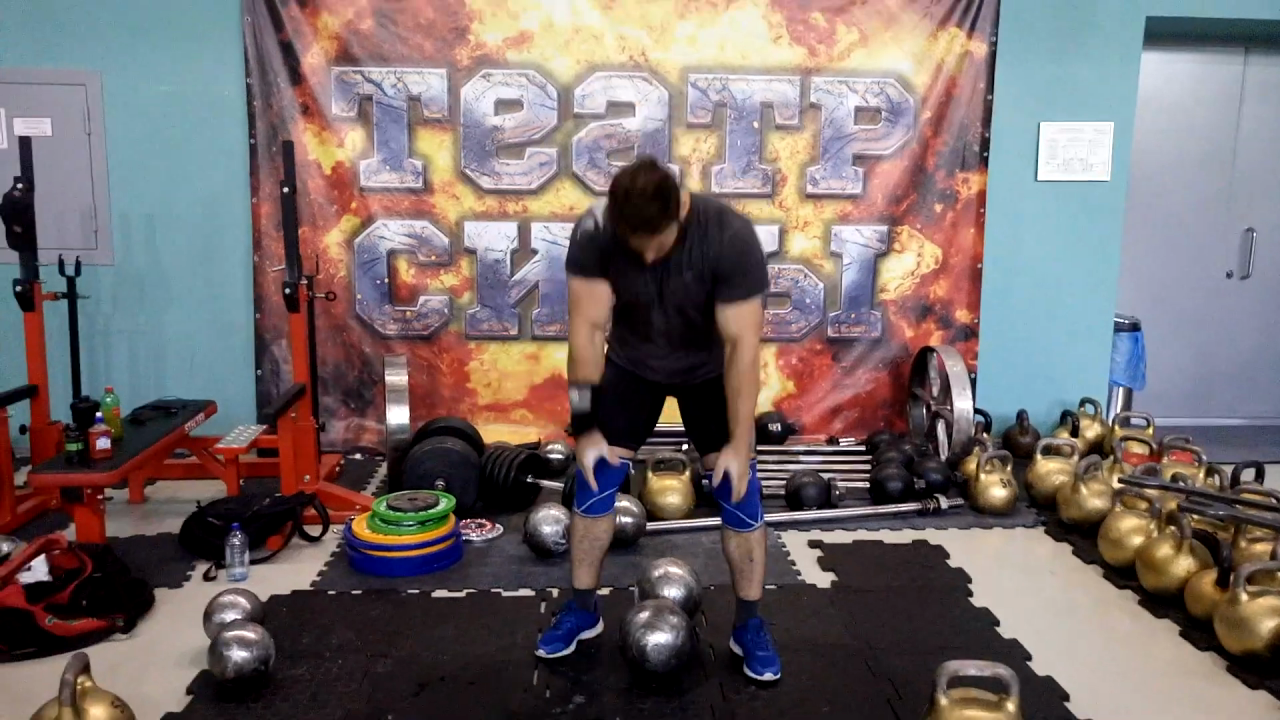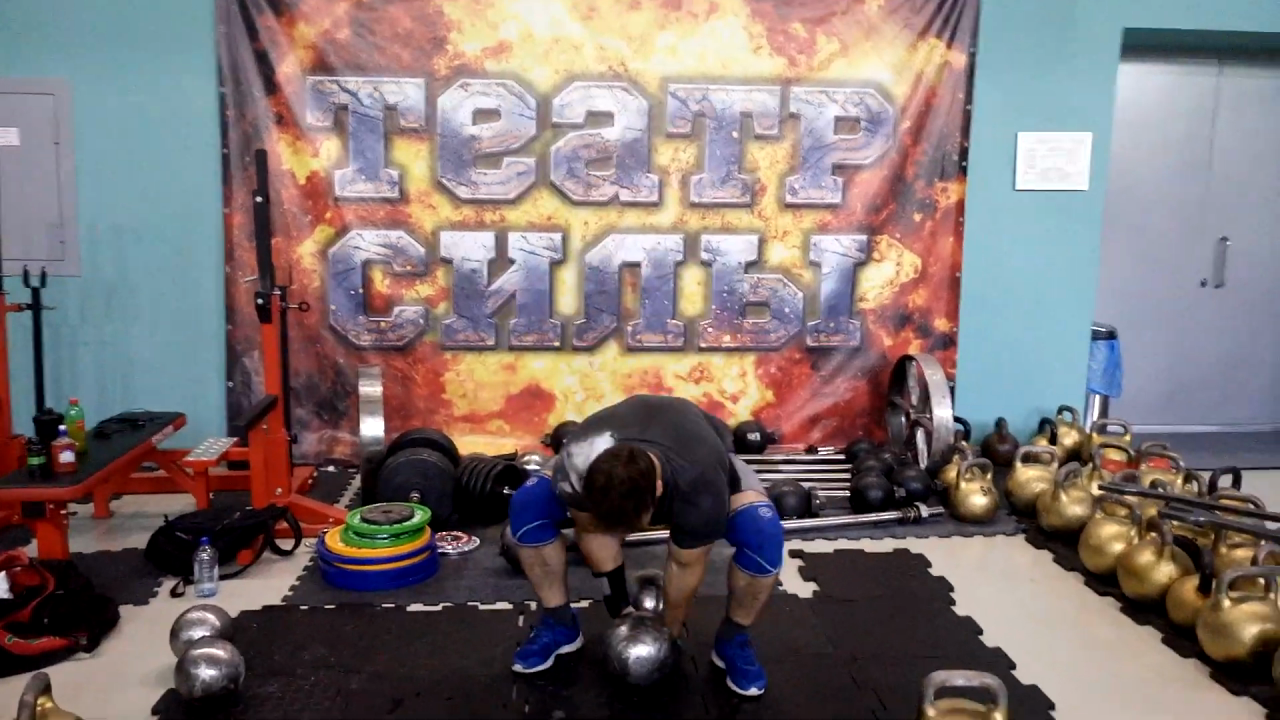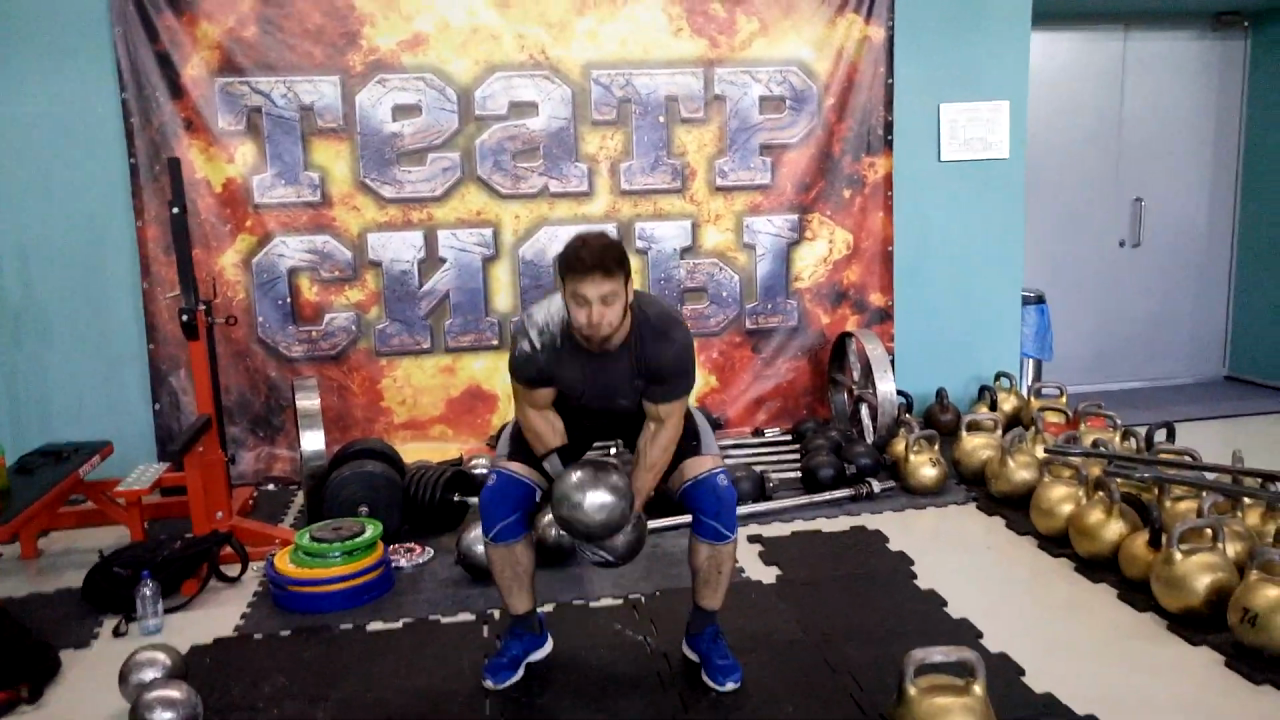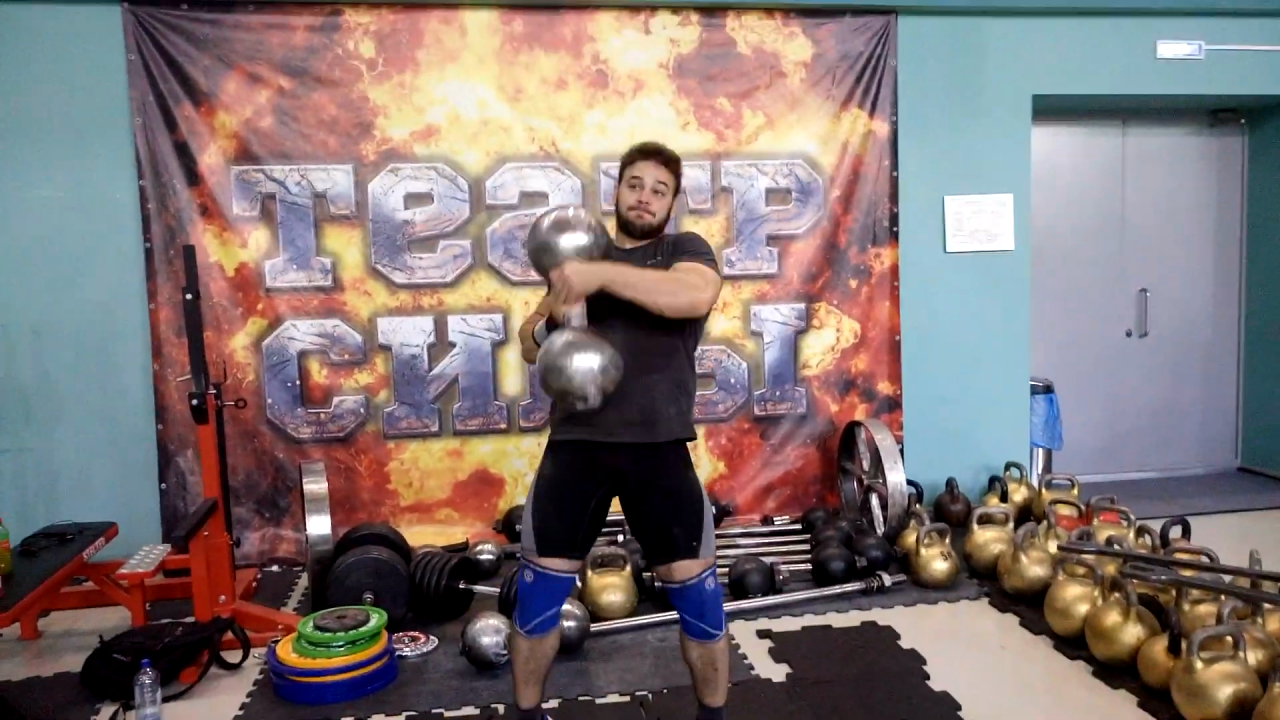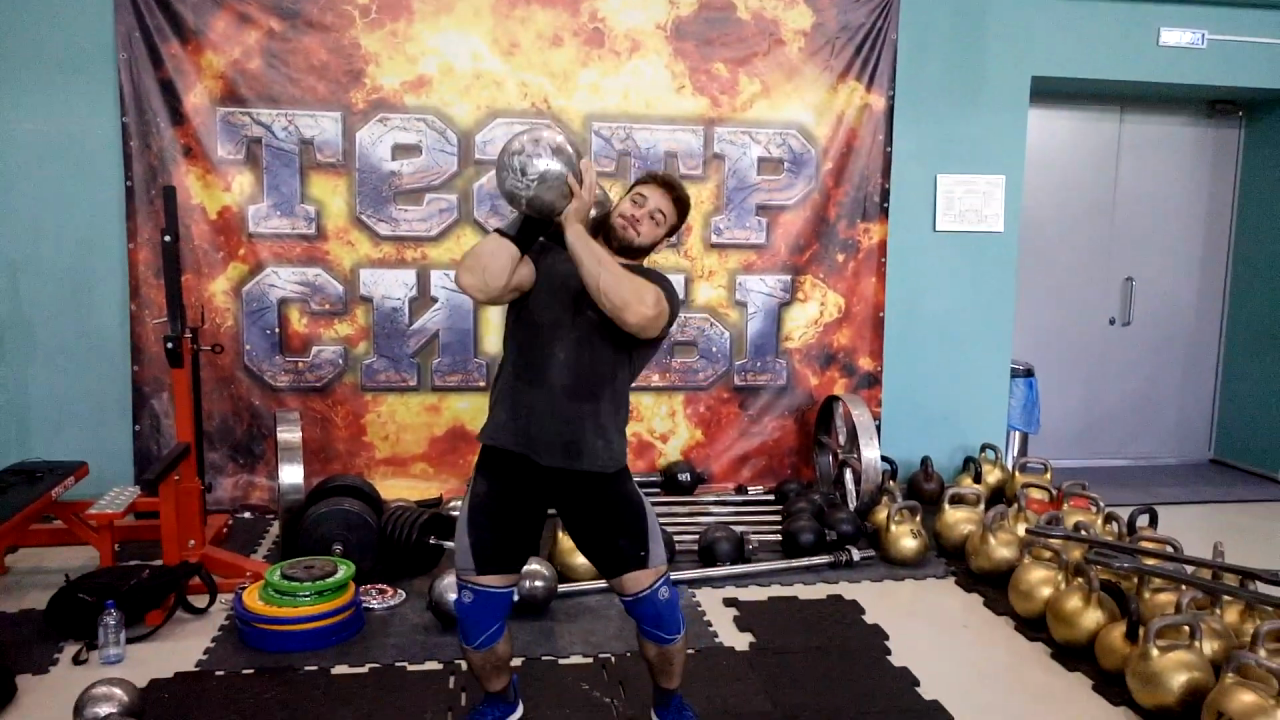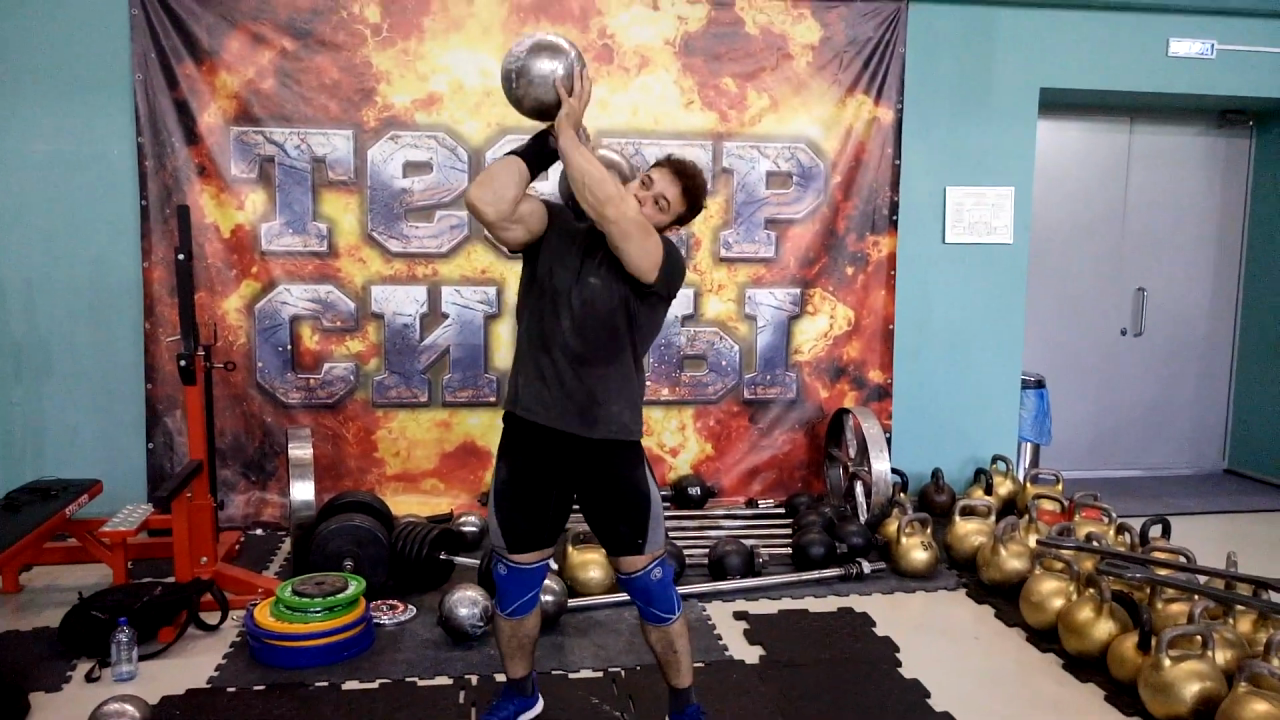
dt=0.4s
person 1, frame 1
left shoulder: (728, 236)
right shoulder: (595, 232)
left elbow: (741, 342)
right elbow: (588, 327)
left wrist: (741, 439)
right wrist: (584, 425)
left hip: (707, 367)
right hip: (632, 363)
left knee: (737, 490)
right knee: (596, 480)
left ankle: (749, 623)
right ankle: (581, 608)
person 1, frame 2
left shoulder: (701, 487)
right shoulder: (577, 468)
left elbow: (686, 567)
right elbow: (595, 534)
left wrist: (671, 629)
right wrist: (619, 609)
left hip: (700, 454)
left knee: (762, 534)
right knee: (528, 508)
left ankle: (733, 638)
right ankle: (557, 623)
person 1, frame 3
left shoulder: (665, 333)
right shoulder: (536, 333)
left elbow: (662, 425)
right elbow: (535, 410)
left wrist: (631, 504)
left hip: (650, 411)
right hip: (566, 411)
left knee: (715, 497)
right knee: (500, 500)
left ankle: (704, 632)
right ankle: (525, 631)
person 1, frame 4
left shoulder: (687, 251)
right shoulder: (574, 256)
left elbow: (694, 295)
right elbow: (529, 344)
left wrist: (601, 274)
right wrist: (550, 316)
left hip: (658, 444)
right hip: (575, 439)
left knee: (694, 586)
right knee: (541, 586)
person 1, frame 5
left shoulder: (654, 288)
right shoulder: (543, 257)
left elbow: (632, 311)
right elbow: (475, 282)
left wrist: (573, 226)
right wrist: (534, 217)
left hip: (594, 464)
right hip: (510, 456)
left knee: (655, 603)
right knee: (477, 608)
person 1, frame 6
left shoulder: (662, 263)
right shoulder: (552, 230)
left elbow: (616, 214)
right elbow: (487, 202)
left wrist: (568, 131)
right wrist: (543, 140)
left hip: (608, 444)
right hip: (531, 435)
left knee: (647, 582)
right knee: (516, 579)
